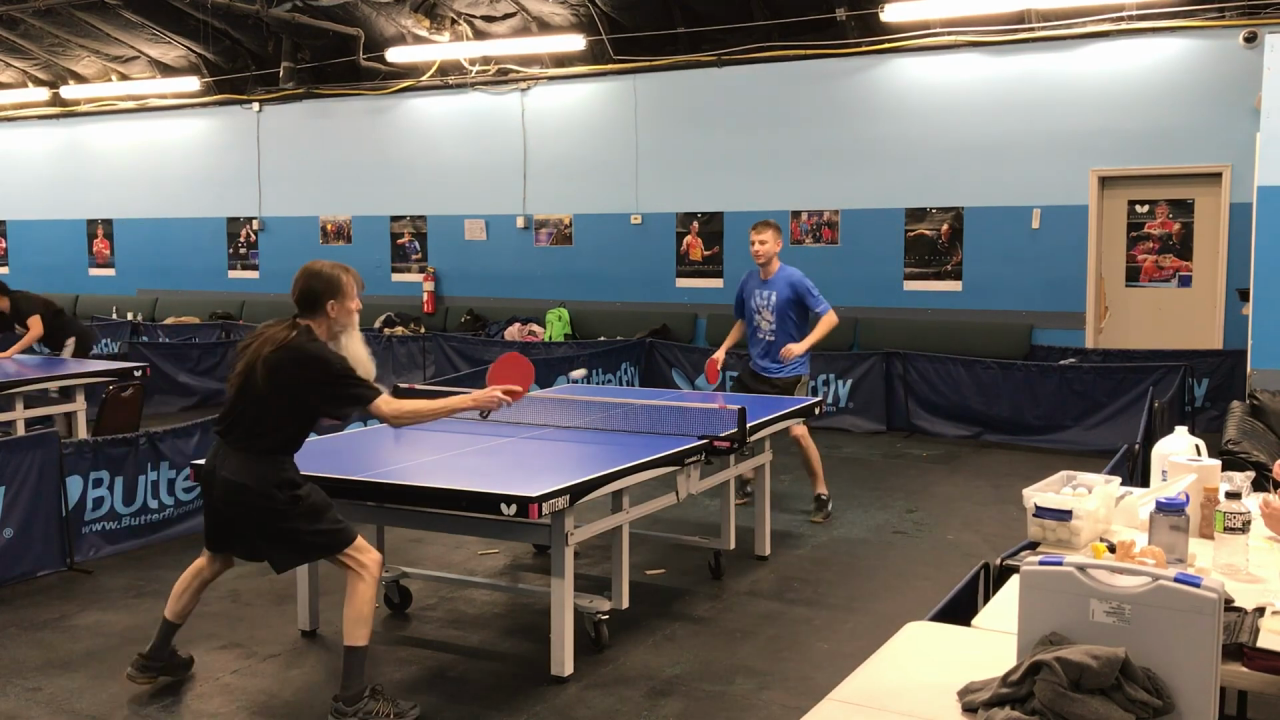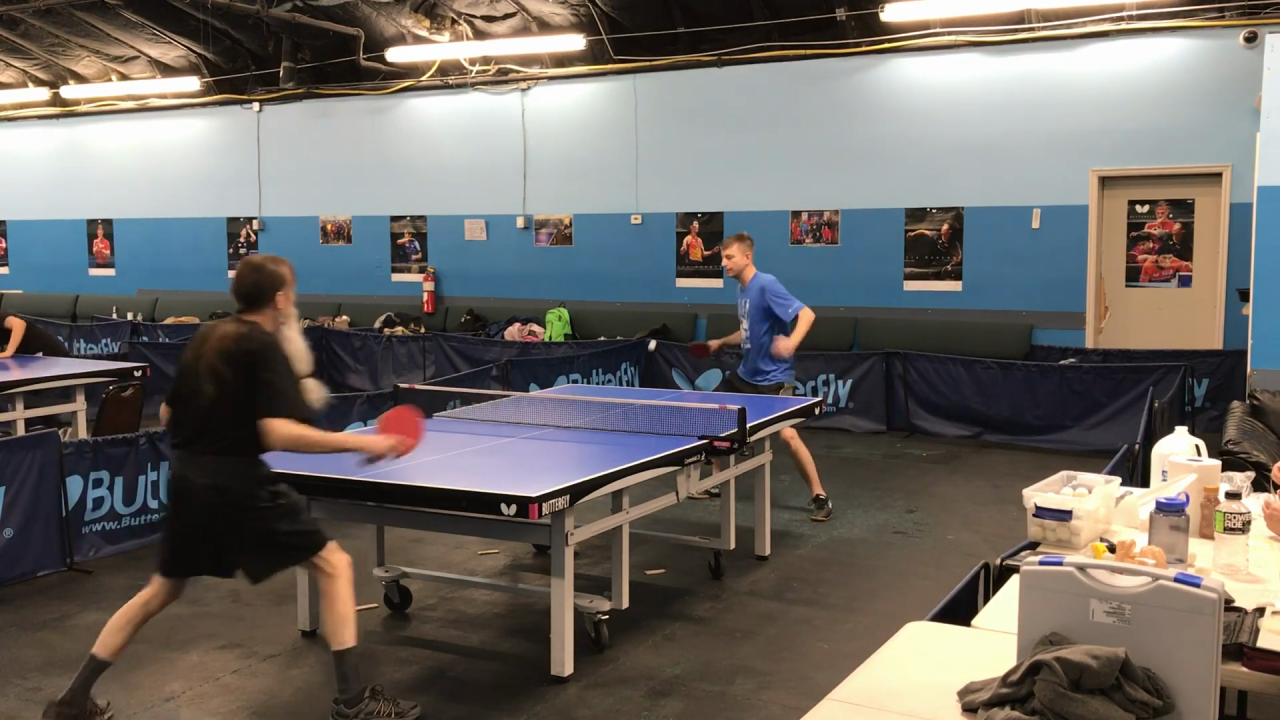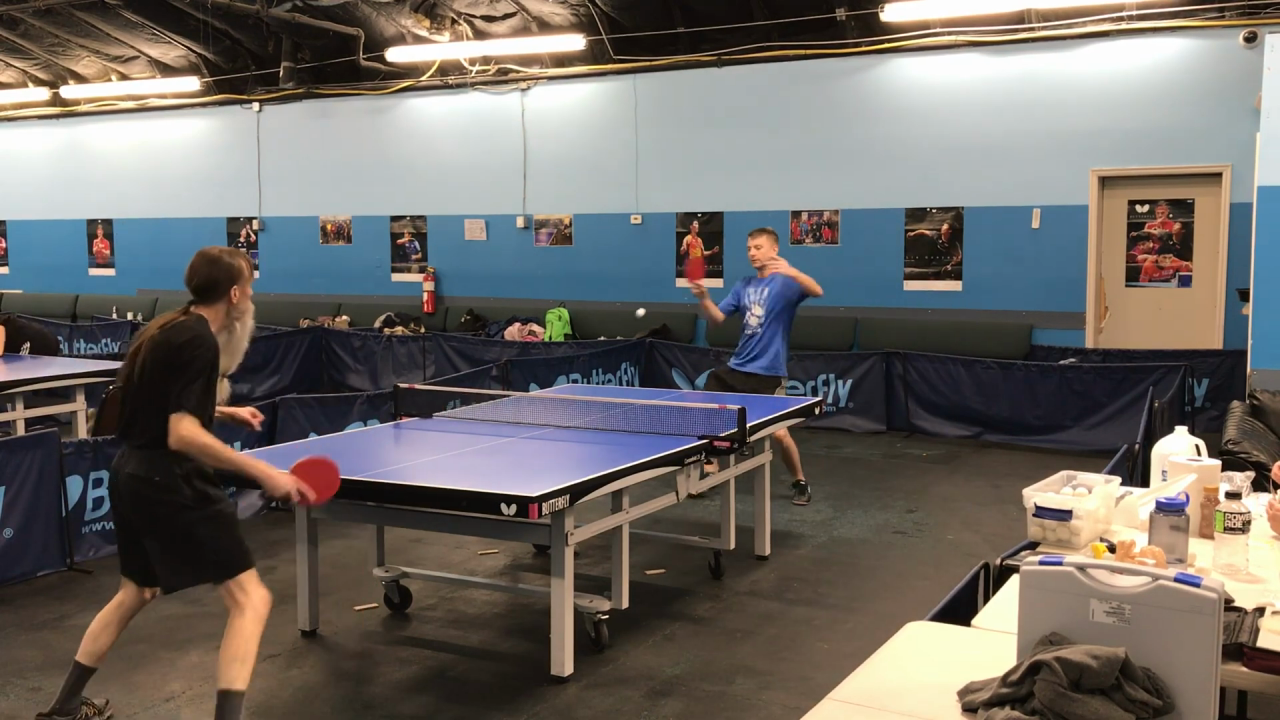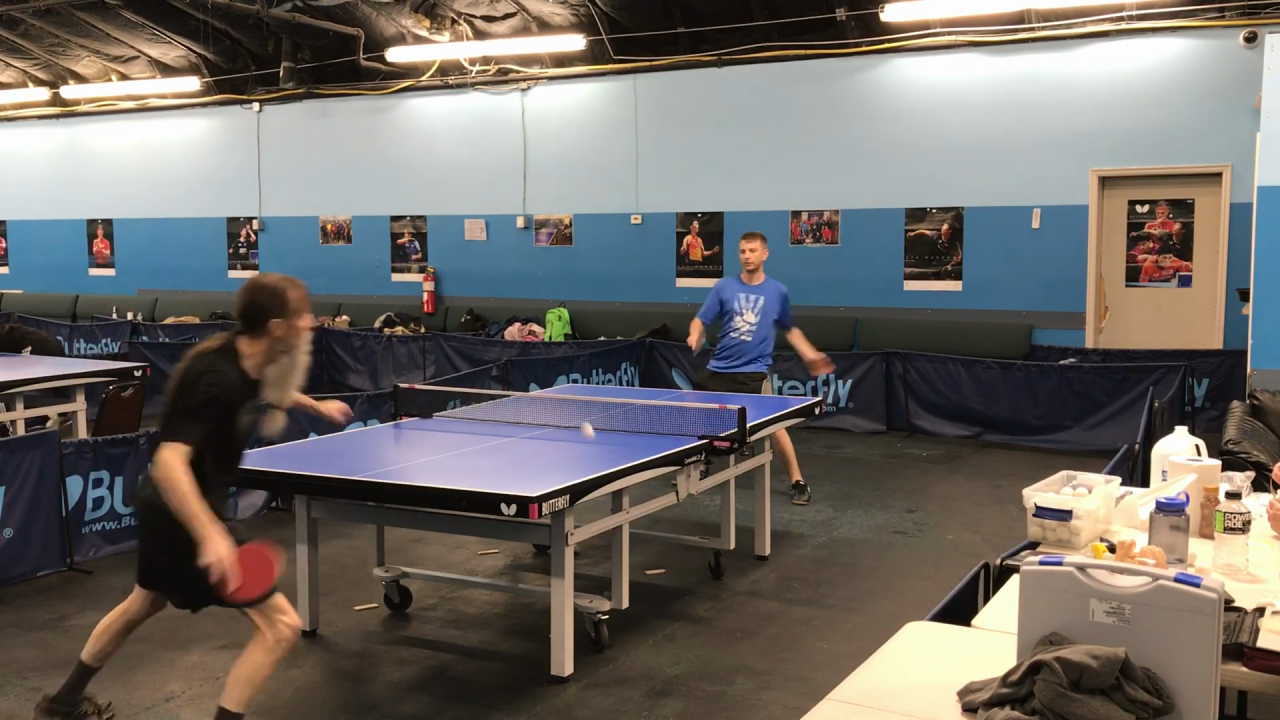
dt=0.3s
person 1, frame 1
left shoulder: (267, 336)
right shoulder: (315, 359)
left elbow: (240, 400)
right elbow: (392, 411)
right wrist: (477, 400)
left hip: (221, 470)
right hip: (264, 482)
left knee: (215, 559)
right knee: (365, 564)
left ankle: (156, 656)
person 1, frame 2
left shoulder: (206, 339)
right shoulder: (264, 350)
left elbow: (168, 415)
right elbow: (280, 433)
right wrist: (364, 442)
left hip: (187, 479)
right hip: (237, 483)
left knee: (162, 589)
right knee: (334, 566)
person 1, frame 3
left shoulder: (172, 329)
right shoulder: (199, 342)
right elbow: (182, 435)
left wrist: (230, 411)
right wrist: (264, 473)
left hip: (134, 477)
right hip: (168, 483)
left knee: (136, 592)
right knee: (250, 598)
person 1, frame 4
left shoulder: (241, 363)
right shoulder: (219, 378)
left elbow: (267, 398)
right elbow: (170, 464)
left wrist: (316, 406)
right wrist: (211, 536)
left hip: (163, 506)
right hip: (181, 508)
left knee: (146, 600)
right knee: (279, 624)
person 2, frame 1
left shoulder: (794, 279)
right shoulder: (747, 281)
left elbow: (830, 317)
left wrist: (803, 345)
right wrist: (723, 349)
left hip: (789, 372)
right hip: (756, 369)
left knee: (798, 433)
left ankle: (821, 494)
right ankle: (747, 481)
person 2, frame 2
left shoulder: (766, 285)
right shoulder: (742, 290)
left elbow: (807, 315)
left wrist: (792, 342)
right wrist: (721, 342)
left hip: (773, 378)
right hip: (744, 375)
left knee: (787, 435)
left ankle: (820, 496)
right ankle: (716, 482)
person 2, frame 3
left shoulder: (785, 281)
right shoulder: (743, 285)
left elbow: (816, 291)
right elbow: (717, 317)
left wrist: (791, 272)
right wrist: (702, 295)
left hip: (767, 372)
right hip: (736, 367)
left knee: (778, 432)
left ankle: (800, 481)
right ankle: (712, 474)
person 2, frame 4
left shoulder: (777, 291)
right shoulder: (723, 286)
left elbow: (790, 329)
right elbow: (699, 321)
left wrist: (810, 355)
right wrist: (694, 335)
left hip: (753, 371)
right hip: (718, 368)
left ankle: (797, 482)
